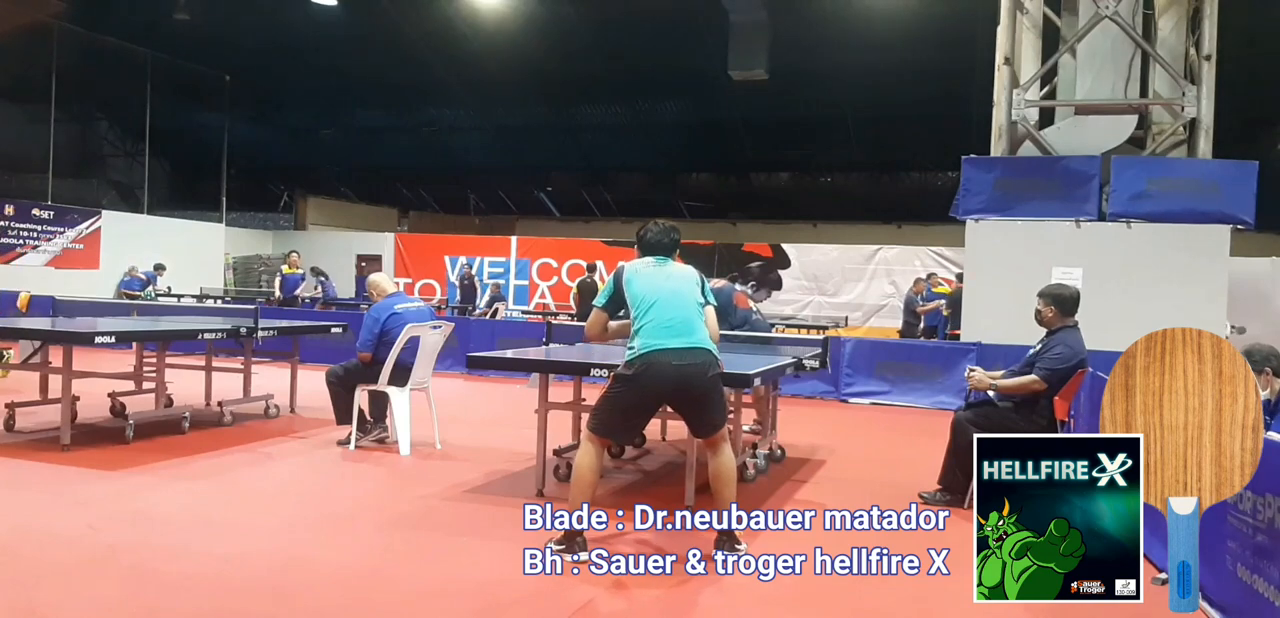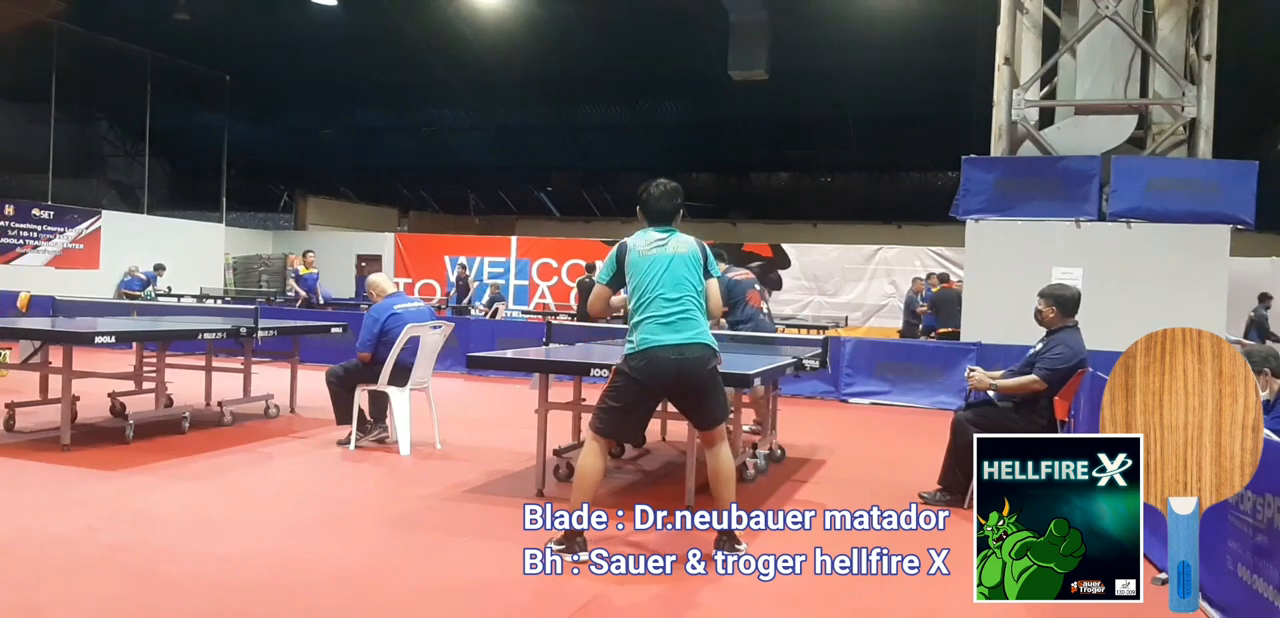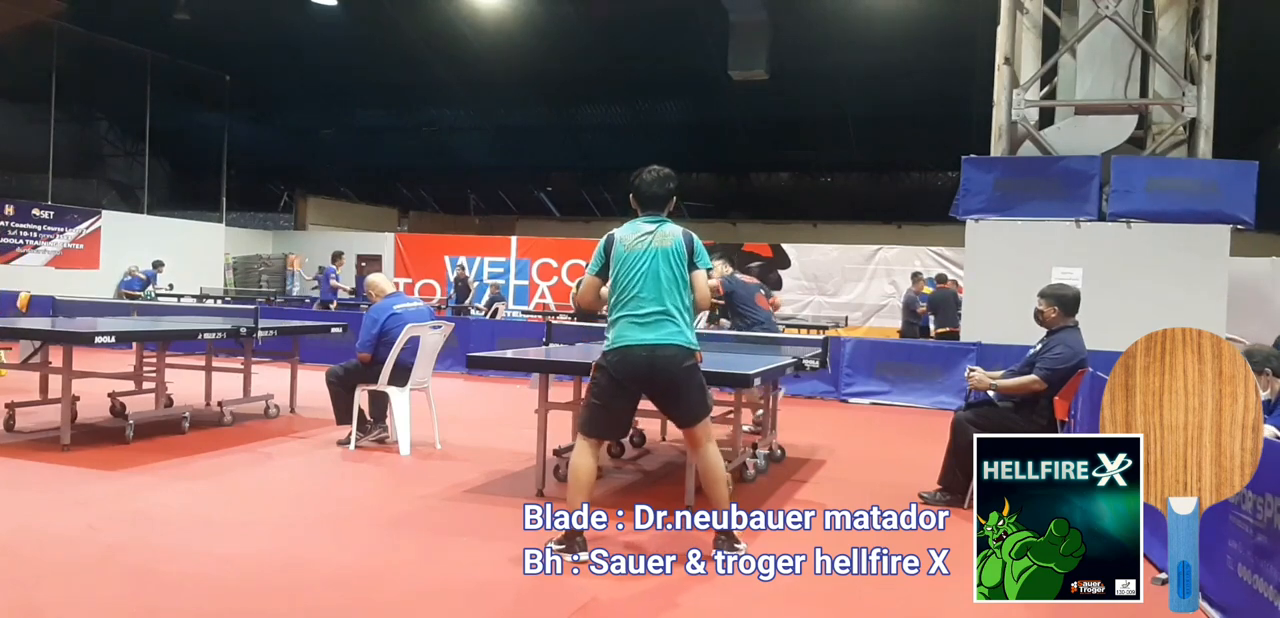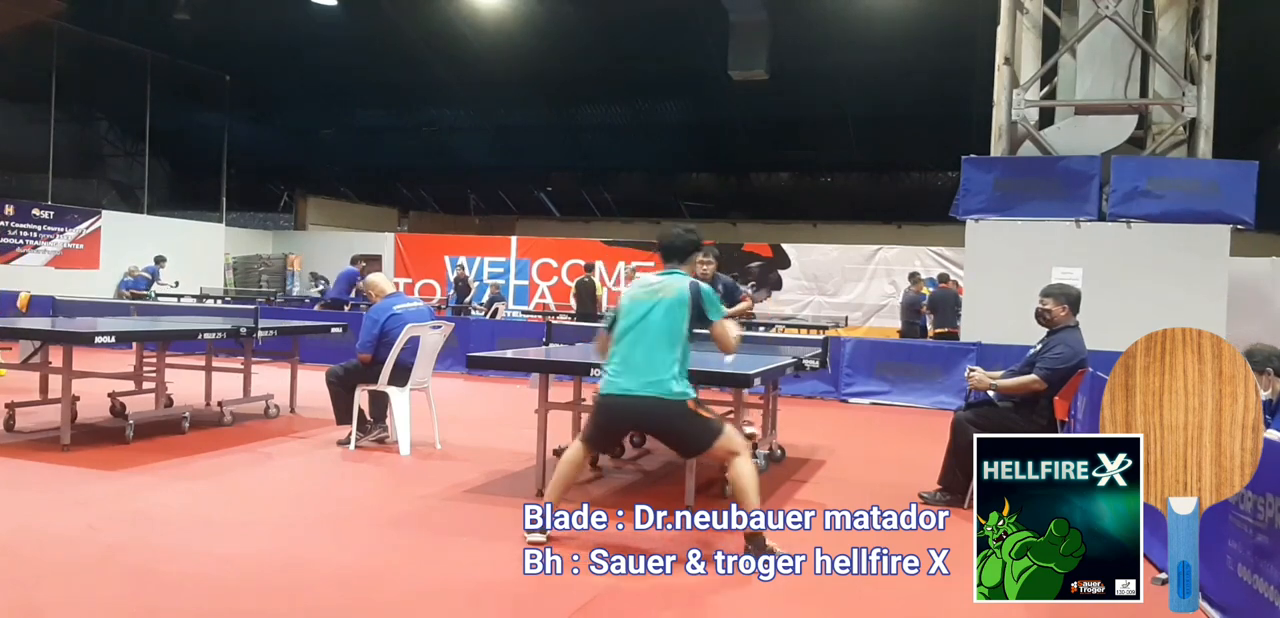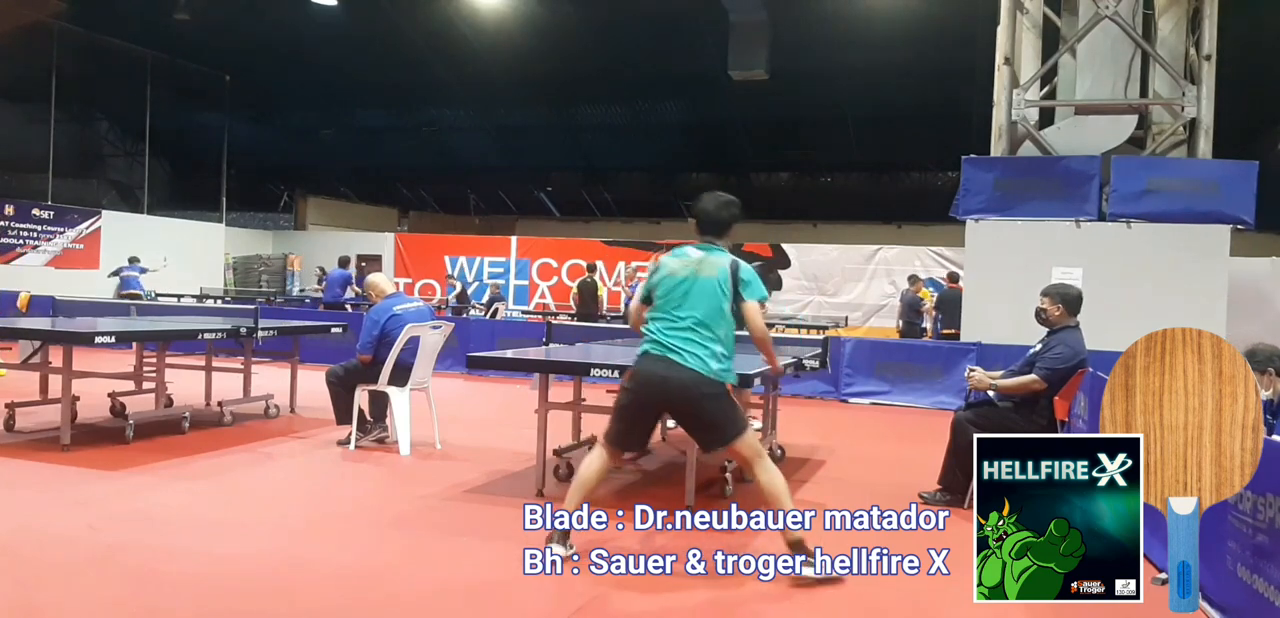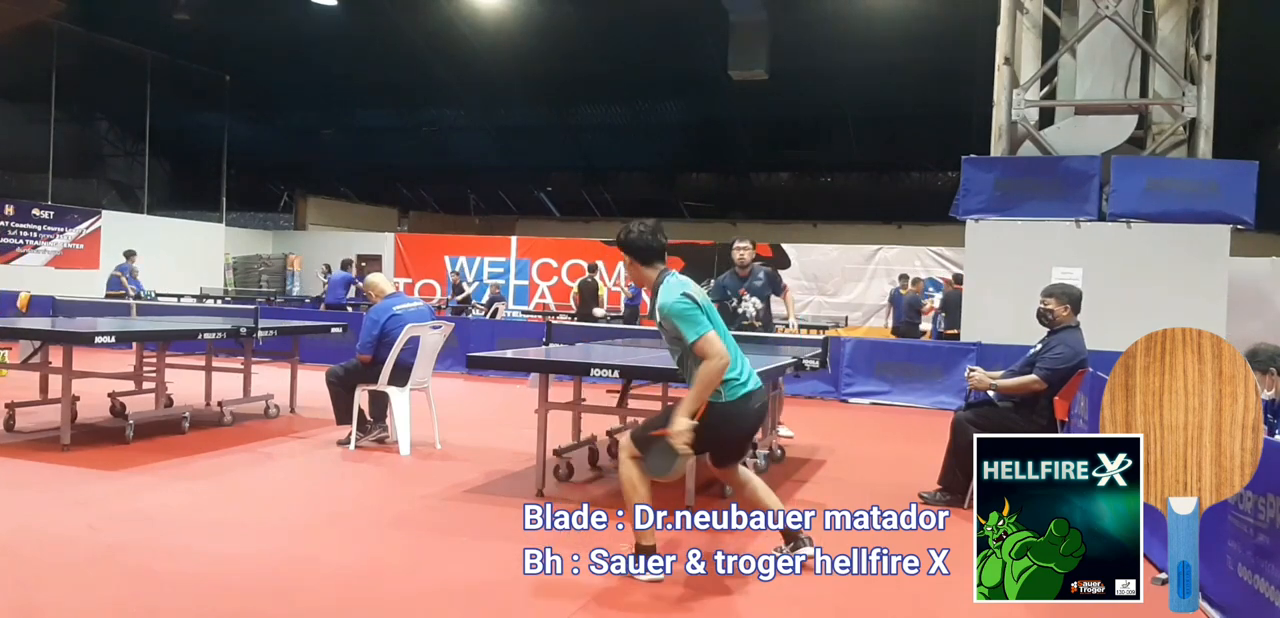
dt=0.7s
person 1, frame 1
left shoulder: (625, 272)
right shoulder: (693, 274)
left elbow: (593, 332)
right elbow: (714, 334)
left hip: (647, 363)
right hip: (700, 362)
left knee: (593, 440)
right knee: (718, 442)
left ankle: (573, 538)
right ankle: (728, 537)
person 1, frame 2
left shoulder: (626, 248)
right shoulder: (697, 248)
left elbow: (595, 308)
right elbow: (715, 309)
left hip: (645, 356)
right hip: (698, 353)
left knee: (597, 440)
right knee: (717, 440)
left ankle: (573, 538)
right ankle: (727, 537)
person 1, frame 3
left shoulder: (614, 239)
right shoulder: (686, 239)
left elbow: (585, 299)
right elbow: (702, 300)
left hip: (621, 353)
right hip: (675, 352)
left knee: (588, 440)
right knee: (702, 439)
left ankle: (573, 537)
right ankle: (725, 535)
person 1, frame 4
left shoulder: (632, 290)
right shoulder: (696, 289)
left elbow: (605, 348)
right elbow: (728, 345)
right wrist: (735, 328)
left hip: (614, 397)
right hip: (666, 399)
left knee: (583, 447)
right knee: (737, 450)
right ankle: (756, 543)
person 1, frame 5
left shoulder: (665, 263)
right shoulder: (737, 269)
left elbow: (636, 320)
right elbow: (758, 329)
right wrist: (773, 360)
left hip: (650, 373)
right hip: (703, 381)
left knee: (607, 449)
right knee: (755, 458)
left ankle: (560, 536)
right ankle: (800, 550)
person 1, frame 6
left shoulder: (671, 300)
right shoulder: (679, 283)
left elbow: (717, 359)
left wrist: (683, 414)
left hip: (725, 405)
right hip: (752, 398)
left knee: (630, 449)
right knee: (726, 468)
left ankle: (646, 554)
right ankle: (797, 537)
person 2, frame 1
left shoulder: (1066, 346)
right shoulder: (1058, 337)
left elbow: (1036, 382)
right elbow: (1024, 371)
left wrist: (991, 385)
right wrist: (988, 374)
left hip: (1035, 419)
right hip: (1026, 409)
left knee: (964, 421)
right knee: (964, 412)
left ankle: (955, 490)
right ankle: (959, 484)
person 2, frame 2
left shoulder: (1066, 346)
right shoulder: (1057, 337)
left elbow: (1036, 382)
right elbow: (1024, 371)
left wrist: (991, 385)
right wrist: (988, 374)
left hip: (1035, 419)
right hip: (1025, 409)
left knee: (964, 421)
right knee: (964, 411)
left ankle: (955, 490)
right ankle: (963, 484)
person 2, frame 3
left shoulder: (1066, 346)
right shoulder: (1058, 337)
left elbow: (1036, 382)
right elbow: (1024, 372)
left wrist: (991, 385)
right wrist: (988, 374)
left hip: (1035, 419)
right hip: (1025, 409)
left knee: (964, 421)
right knee: (964, 412)
left ankle: (955, 491)
right ankle: (962, 484)
person 2, frame 4
left shoulder: (1066, 346)
right shoulder: (1057, 337)
left elbow: (1037, 382)
right elbow: (1024, 372)
left wrist: (991, 385)
right wrist: (988, 374)
left hip: (1035, 419)
right hip: (1025, 409)
left knee: (964, 421)
right knee: (964, 412)
left ankle: (955, 491)
right ankle: (961, 484)
person 2, frame 5
left shoulder: (1066, 345)
right shoulder: (1058, 337)
left elbow: (1036, 382)
right elbow: (1024, 372)
left wrist: (991, 385)
right wrist: (988, 374)
left hip: (1035, 419)
right hip: (1025, 409)
left knee: (964, 421)
right knee: (965, 411)
left ankle: (955, 491)
right ankle: (959, 485)
person 2, frame 6
left shoulder: (1067, 345)
right shoulder: (1058, 337)
left elbow: (1037, 382)
right elbow: (1024, 372)
left wrist: (991, 385)
right wrist: (988, 374)
left hip: (1035, 419)
right hip: (1024, 409)
left knee: (964, 421)
right knee: (964, 411)
left ankle: (955, 491)
right ankle: (961, 484)
person 3, frame 1
left shoulder: (378, 310)
right shoulder: (425, 306)
left elbow: (364, 355)
left wrist: (366, 356)
left hip: (393, 373)
left knee: (334, 375)
right knee: (377, 366)
left ankle: (362, 428)
right ankle: (378, 424)
person 3, frame 2
left shoulder: (378, 310)
right shoulder: (425, 306)
left elbow: (364, 356)
left wrist: (365, 355)
left hip: (394, 374)
left knee: (334, 375)
right knee: (377, 366)
left ankle: (362, 427)
right ankle: (378, 424)
person 3, frame 3
left shoulder: (377, 310)
right shoulder: (424, 306)
left elbow: (364, 356)
left hip: (394, 373)
left knee: (335, 375)
right knee: (377, 366)
left ankle: (363, 427)
right ankle: (378, 424)
person 3, frame 4
left shoulder: (377, 311)
right shoulder: (424, 306)
left elbow: (364, 356)
left wrist: (364, 357)
left hip: (393, 373)
left knee: (334, 375)
right knee: (377, 366)
left ankle: (363, 428)
right ankle: (378, 424)
person 3, frame 5
left shoulder: (377, 312)
right shoulder: (424, 306)
left elbow: (364, 357)
left wrist: (363, 357)
left hip: (394, 373)
left knee: (334, 375)
right knee: (377, 366)
left ankle: (363, 428)
right ankle: (378, 424)
person 3, frame 6
left shoulder: (377, 311)
right shoulder: (424, 305)
left elbow: (364, 356)
left wrist: (363, 356)
left hip: (394, 373)
left knee: (334, 375)
right knee: (378, 365)
left ankle: (362, 427)
right ankle: (378, 424)
